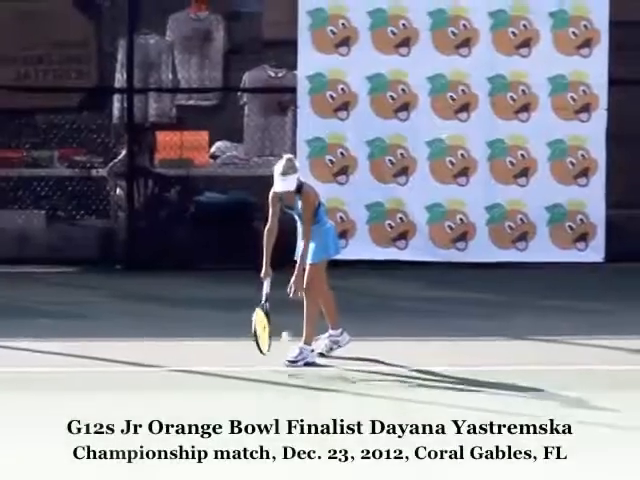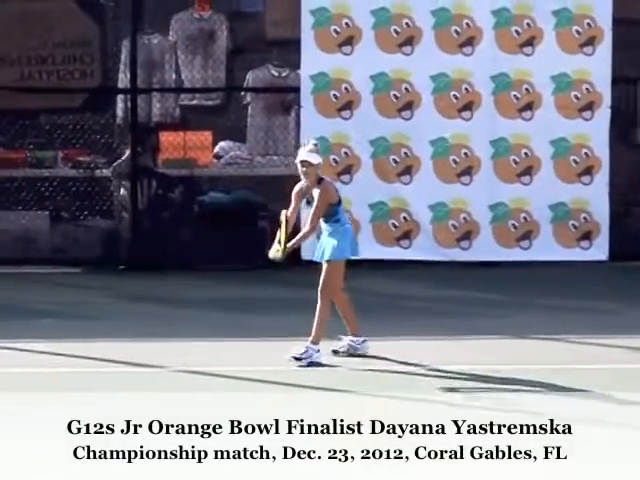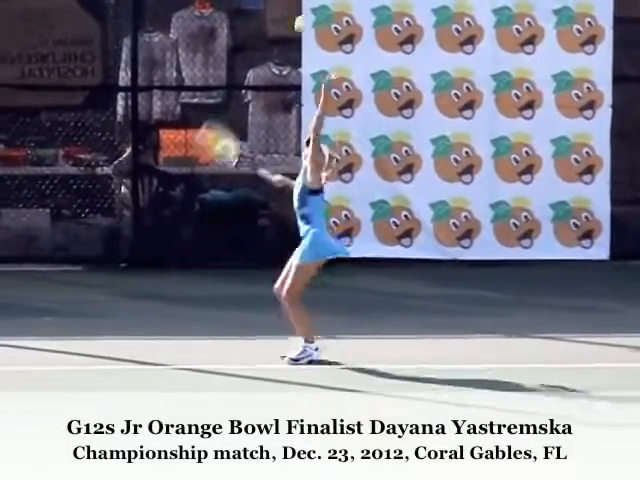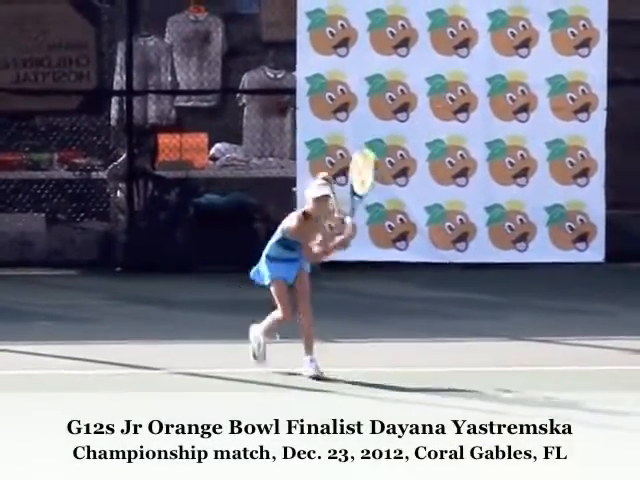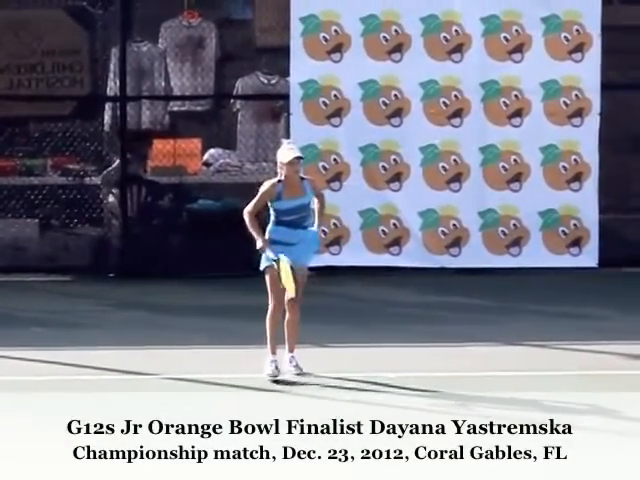
dt=1s
person 1, frame 1
left shoulder: (307, 195)
right shoulder: (276, 193)
left elbow: (306, 238)
right elbow: (271, 227)
left wrist: (298, 274)
right wrist: (266, 263)
left hip: (320, 236)
right hip: (308, 235)
left knee: (309, 288)
right knee: (320, 286)
left ankle: (306, 348)
right ankle: (336, 333)
person 1, frame 2
left shoulder: (324, 189)
right shoulder: (300, 188)
left elbow: (311, 226)
right elbow: (290, 218)
left wrist: (289, 247)
left hip: (339, 237)
right hip: (328, 237)
left knee: (325, 291)
right knee: (335, 290)
left ankle: (313, 348)
right ankle: (357, 340)
person 1, frame 3
left shoulder: (313, 176)
right shoulder: (307, 180)
left elbow: (316, 134)
left wrist: (322, 105)
right wrist: (279, 179)
left hip: (313, 243)
right hip: (309, 242)
left knee: (290, 295)
right knee: (281, 290)
left ankle: (309, 347)
right ankle: (305, 339)
person 1, frame 4
left shoulder: (320, 215)
right shoulder: (298, 221)
right elbow: (313, 255)
left wrist: (329, 241)
right wrist: (343, 239)
left hip: (297, 261)
right hip: (275, 262)
left knee: (305, 308)
right knee: (286, 314)
left ankle: (309, 359)
right ankle: (260, 333)
person 1, frame 5
left shoulder: (309, 184)
right shoulder: (272, 188)
left elbow: (319, 199)
right elbow: (249, 213)
left wrist: (316, 227)
right wrist: (259, 238)
left hip: (300, 247)
right hip: (276, 248)
left knee: (293, 303)
right knee: (276, 303)
left ankle: (291, 356)
right ankle: (272, 358)
